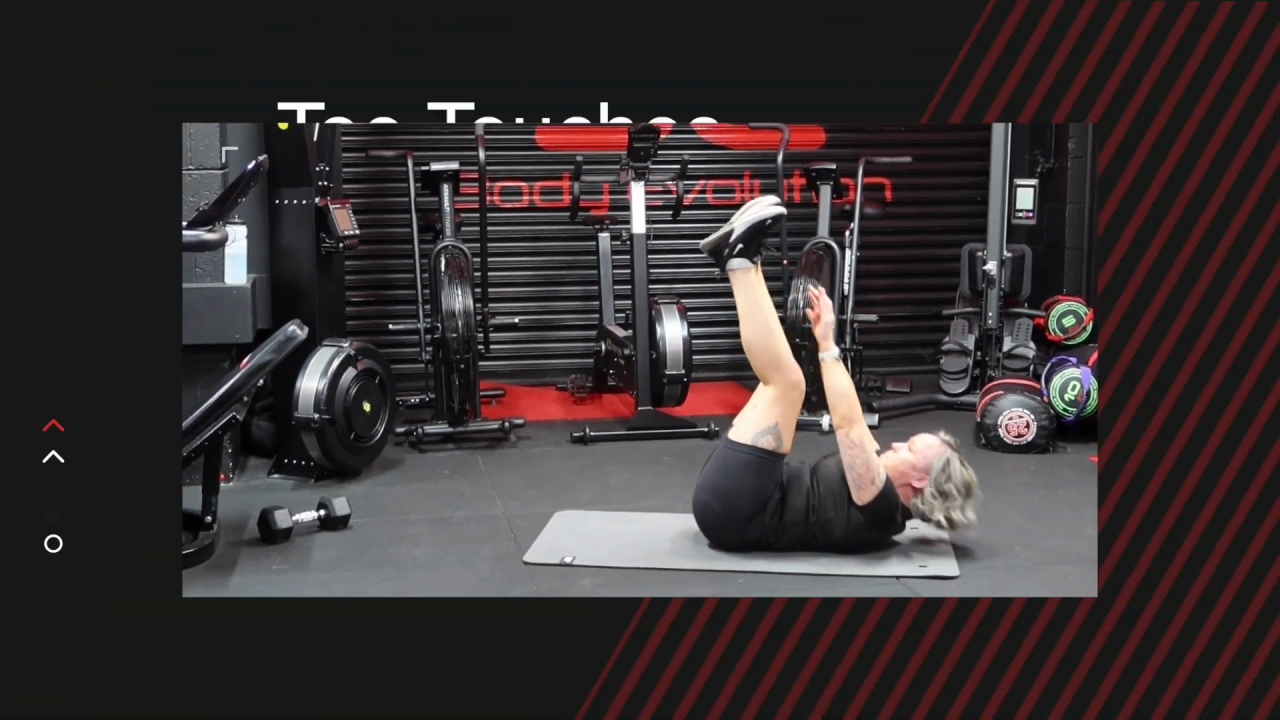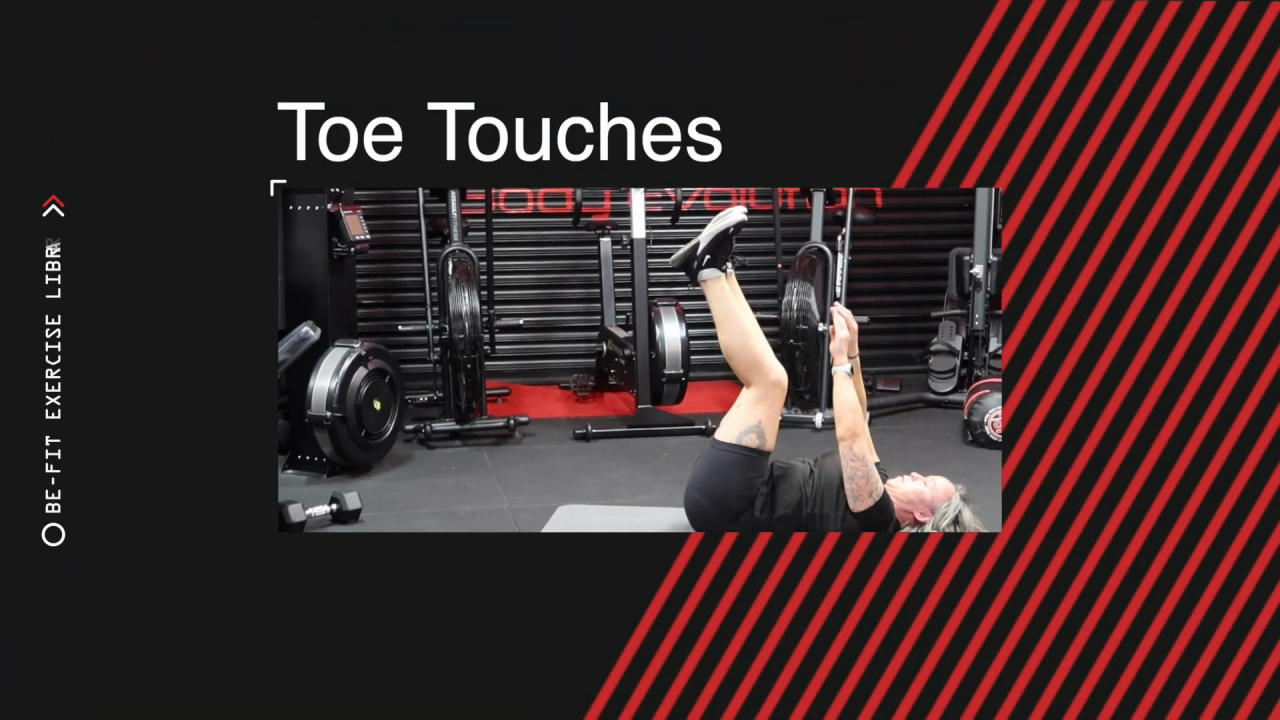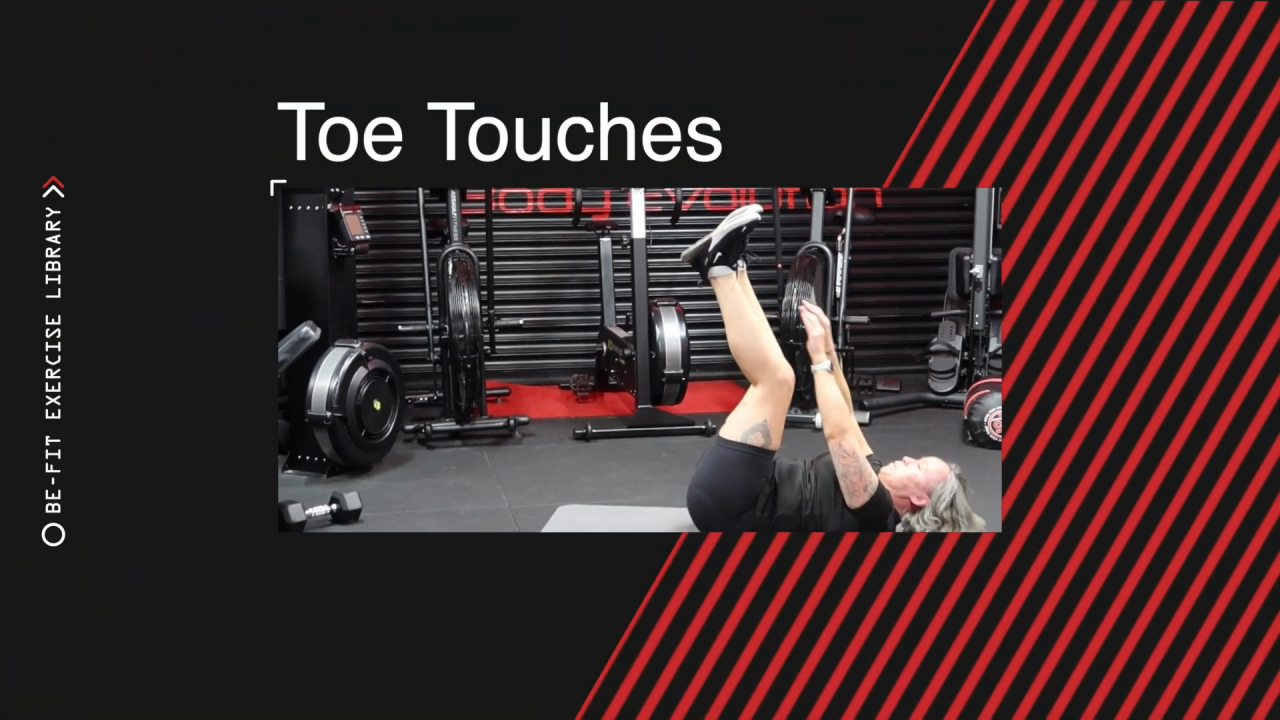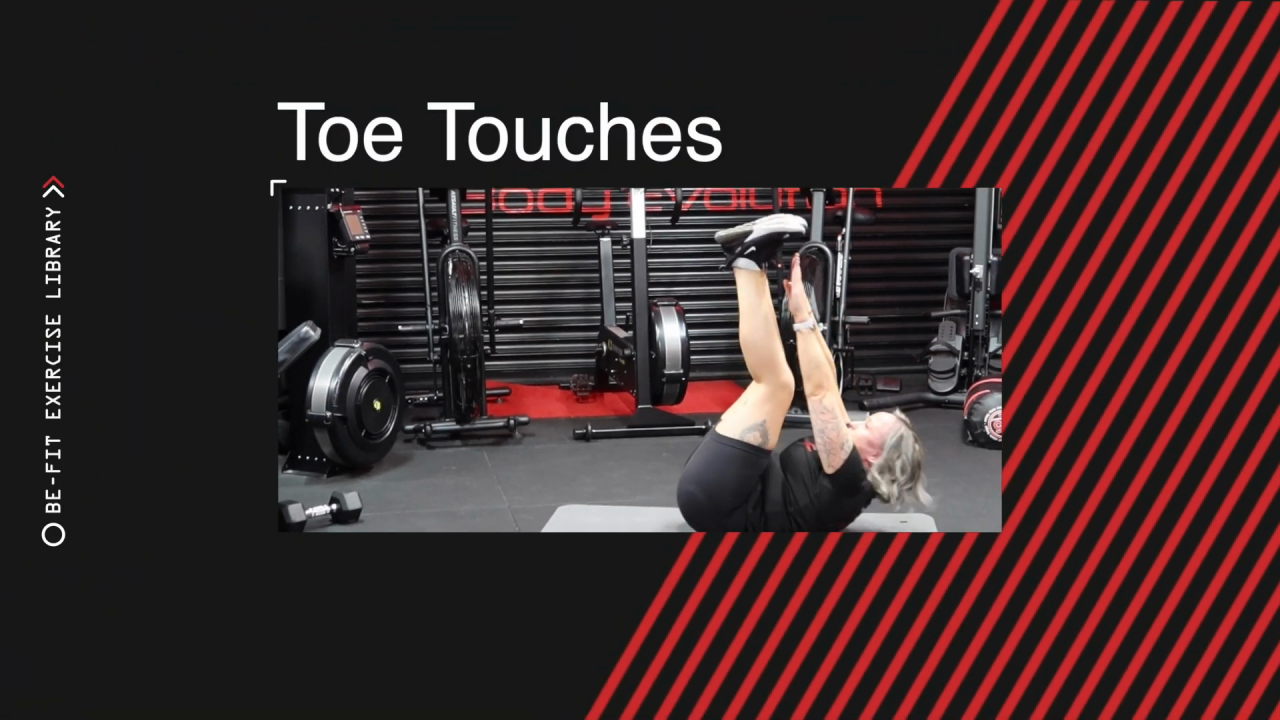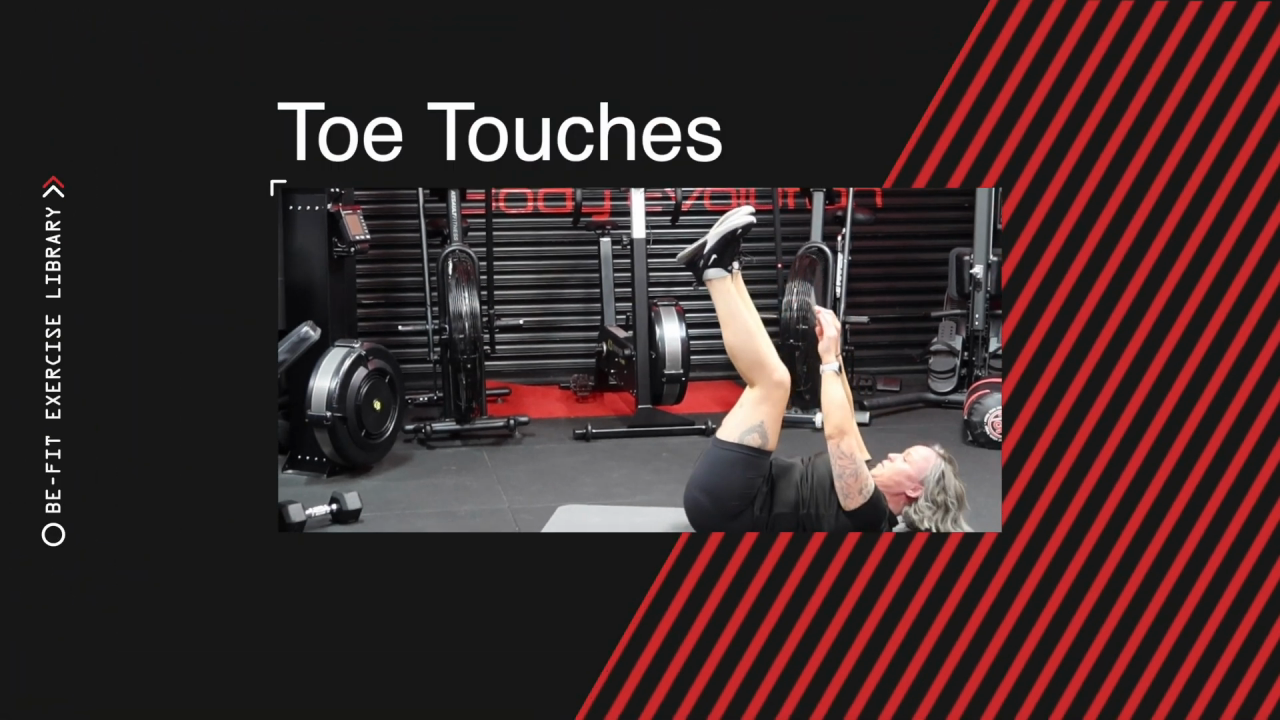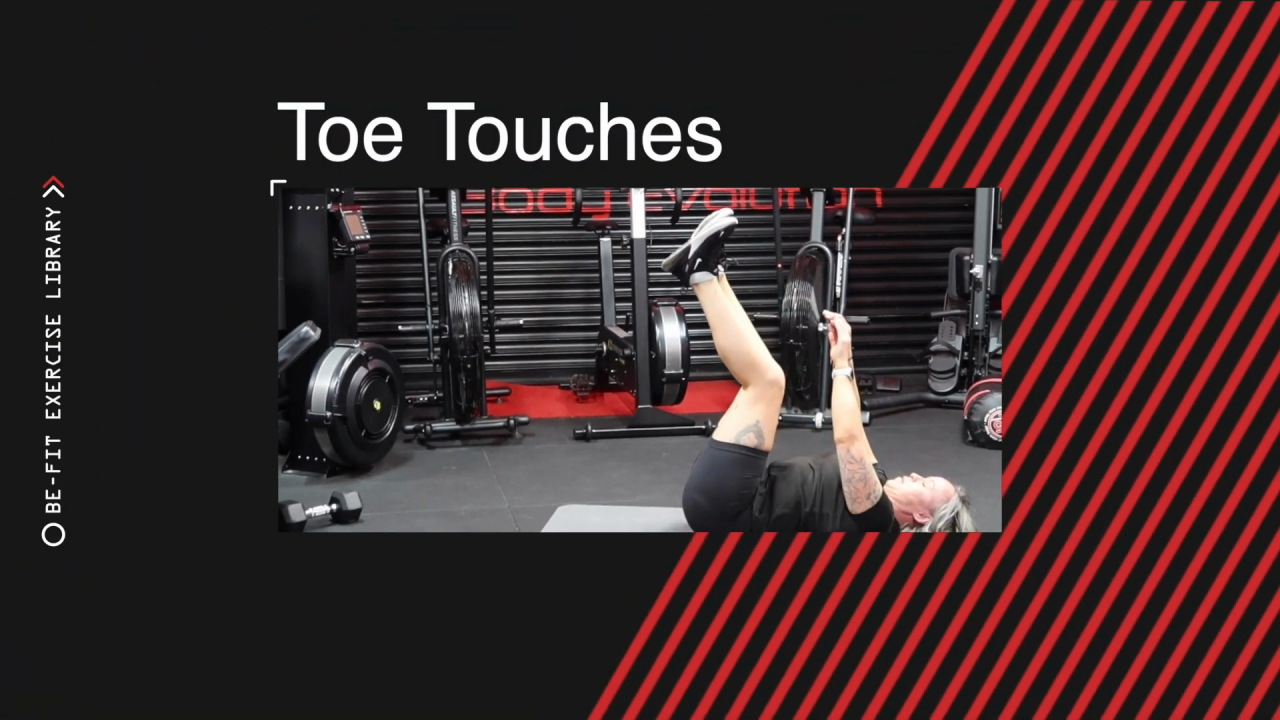
dt=0.5s
person 1, frame 1
left shoulder: (883, 508)
right shoulder: (884, 483)
left elbow: (847, 423)
right elbow: (852, 424)
left wrist: (828, 344)
right wrist: (825, 340)
left hip: (727, 509)
right hip: (731, 503)
left knee: (785, 382)
right knee: (783, 380)
left ankle: (741, 259)
right ankle: (743, 257)
person 1, frame 2
left shoulder: (877, 517)
right shoulder: (877, 484)
left elbow: (850, 435)
right elbow: (858, 426)
left wrist: (841, 362)
right wrist: (851, 353)
left hip: (723, 506)
right hip: (727, 501)
left knee: (768, 379)
right knee: (767, 378)
left ankle: (710, 270)
right ankle: (715, 269)
person 1, frame 3
left shoulder: (875, 511)
right shoulder: (875, 478)
left elbow: (838, 432)
right elbow: (845, 417)
left wrist: (821, 358)
right wrist: (827, 351)
left hip: (725, 506)
right hip: (729, 498)
left knee: (775, 379)
right knee: (773, 377)
left ankle: (721, 269)
right ankle: (728, 269)
person 1, frame 4
left shoulder: (852, 482)
right shoulder: (845, 456)
left elbow: (821, 389)
right elbow: (826, 376)
left wrist: (802, 317)
right wrist: (803, 307)
left hip: (711, 501)
right hip: (716, 496)
left knee: (778, 381)
right knee: (774, 377)
left ankle: (750, 259)
right ankle: (754, 260)
person 1, frame 5
left shoulder: (871, 514)
right shoulder: (872, 484)
left elbow: (838, 433)
right elbow: (845, 421)
left wrist: (829, 360)
right wrist: (833, 355)
left hip: (722, 507)
right hip: (727, 498)
left knee: (771, 381)
right knee: (770, 377)
left ankle: (716, 269)
right ankle: (723, 268)
person 1, frame 6
left shoulder: (877, 517)
right shoulder: (878, 489)
left elbow: (848, 437)
right elbow: (853, 429)
left wrist: (841, 366)
right wrist: (844, 359)
left hip: (720, 507)
right hip: (724, 500)
left knee: (766, 380)
right knee: (764, 377)
left ankle: (702, 273)
right ankle: (707, 270)
